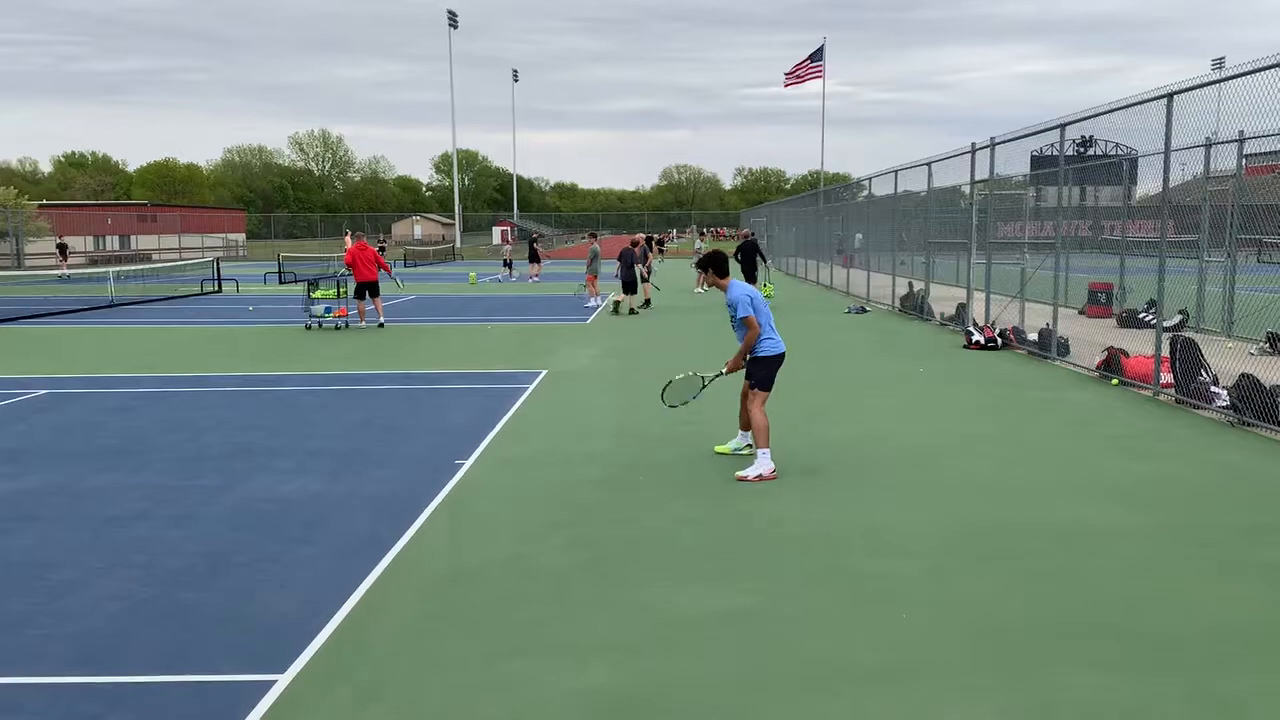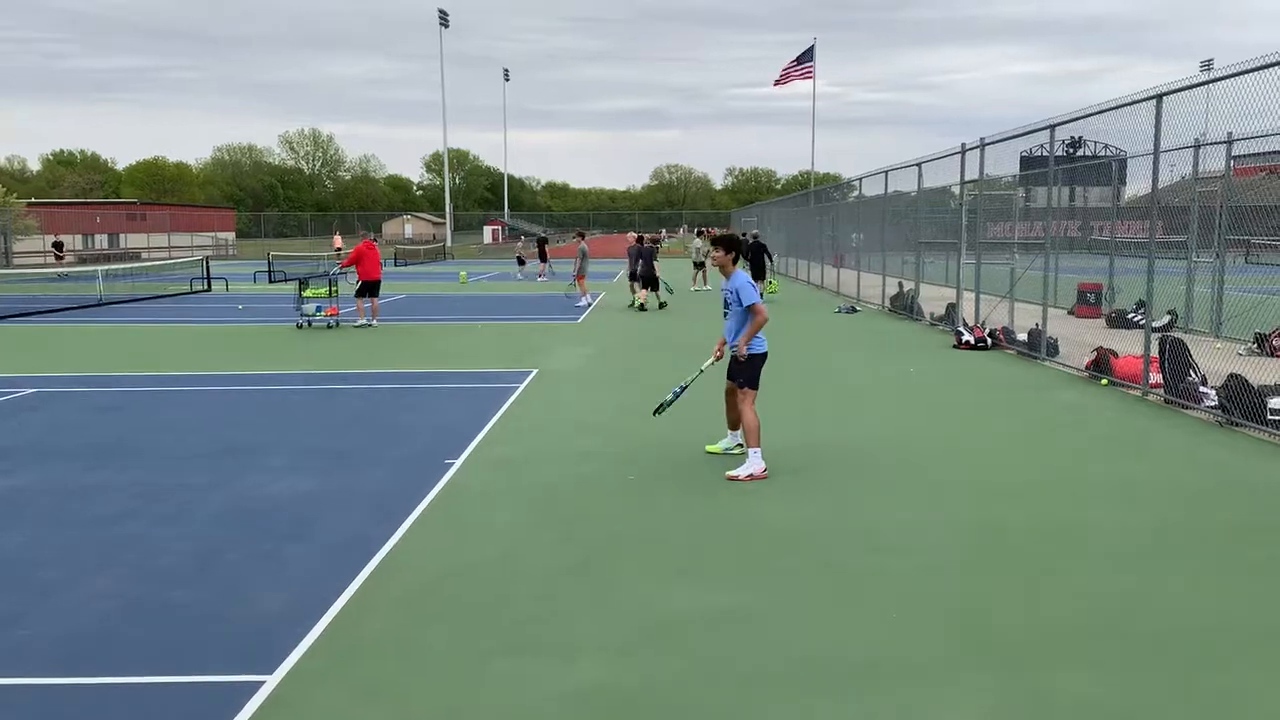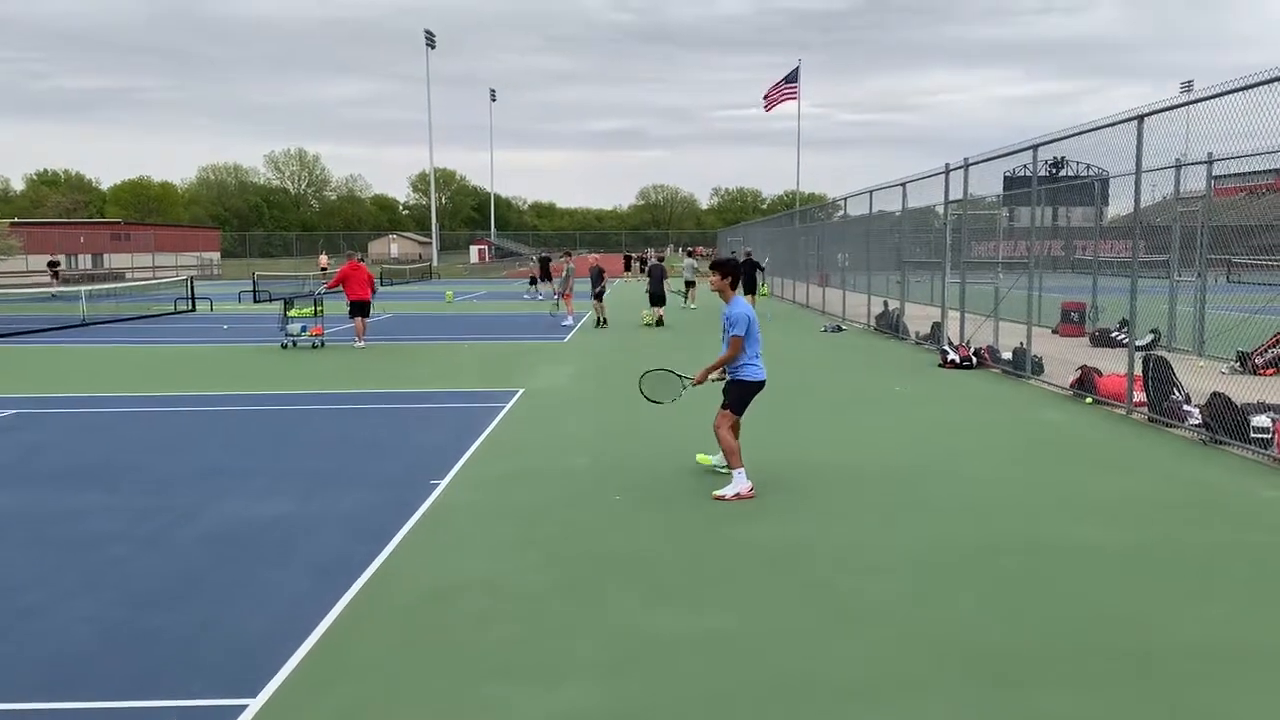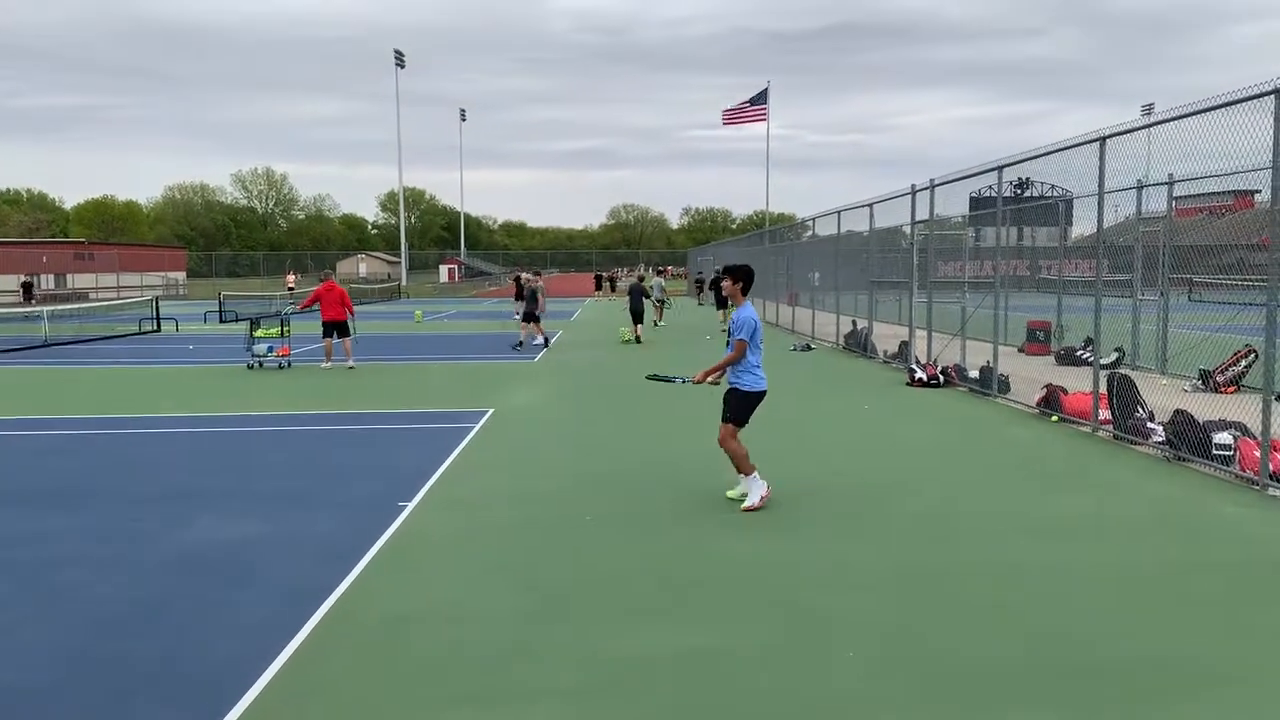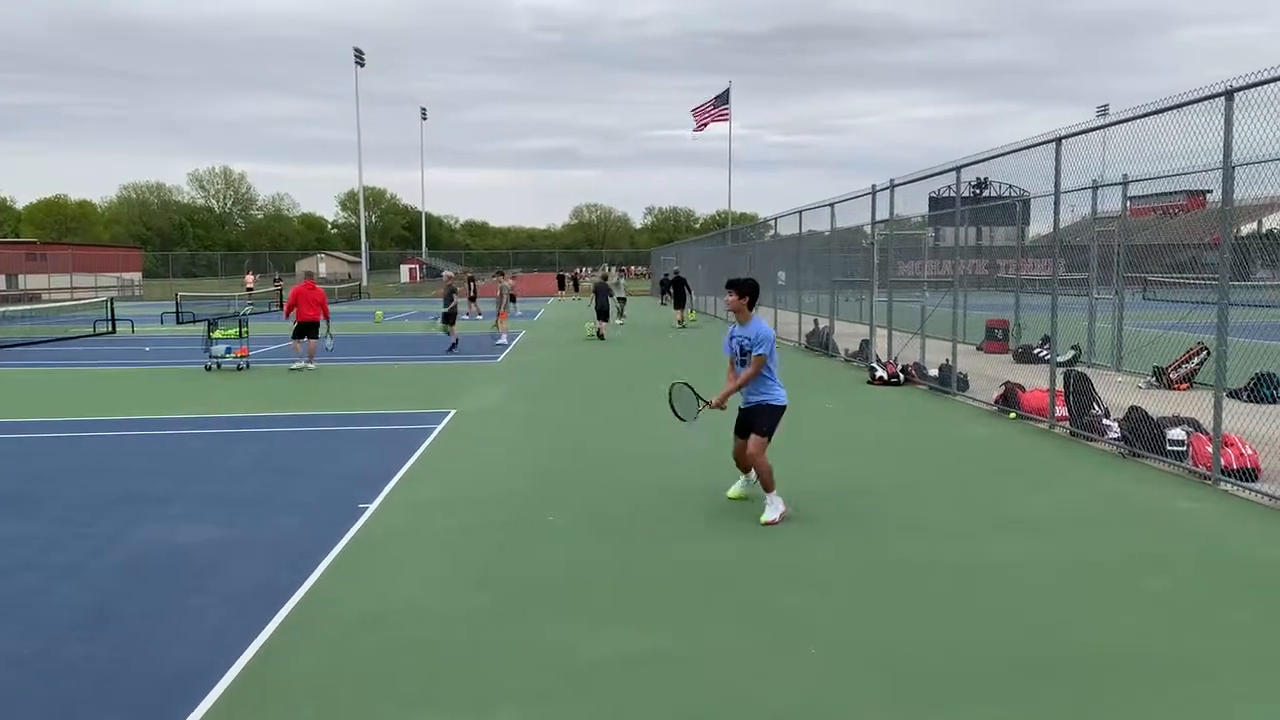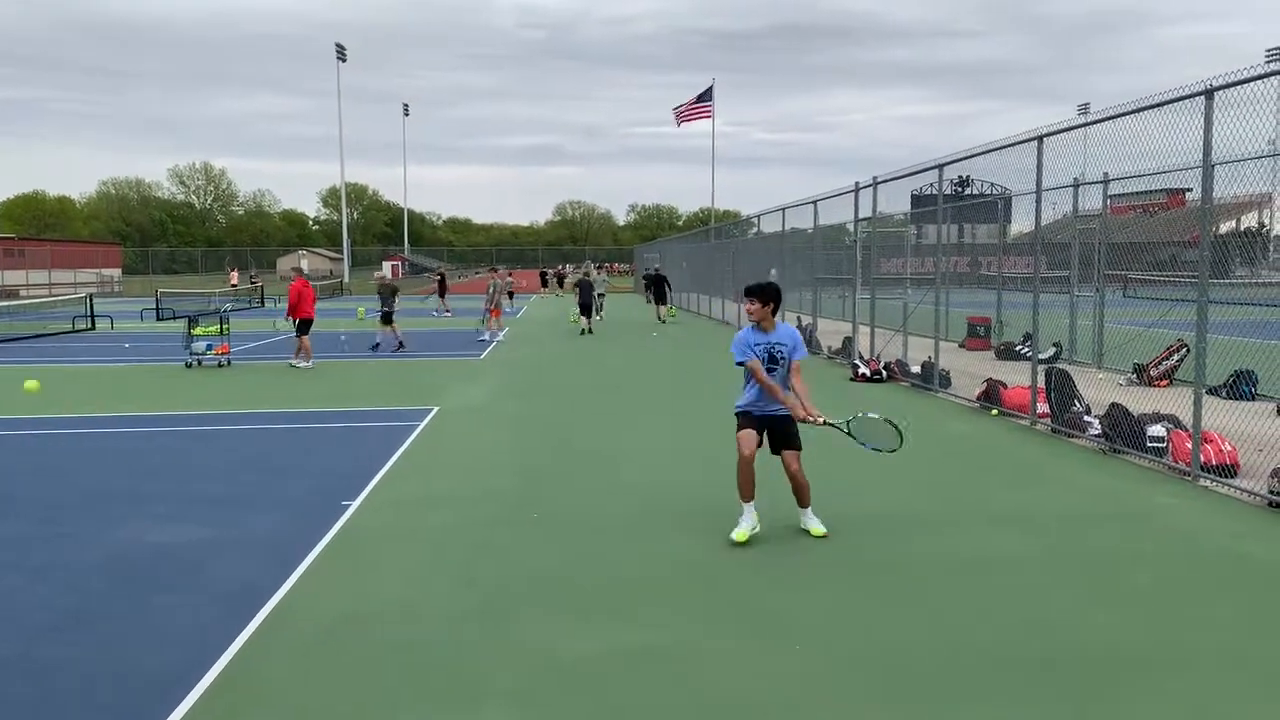
dt=0.7s
person 1, frame 1
left shoulder: (737, 294)
right shoulder: (735, 290)
left elbow: (754, 330)
left wrist: (738, 358)
right wrist: (740, 357)
left hip: (768, 352)
right hip: (762, 351)
left knee: (755, 405)
right knee: (746, 395)
left ankle: (765, 464)
right ankle: (744, 441)
person 1, frame 2
left shoulder: (742, 282)
right shoulder: (727, 281)
left elbow: (761, 316)
left wrist: (743, 342)
right wrist: (722, 342)
left hip: (750, 351)
right hip: (738, 350)
left knee: (745, 403)
right knee: (730, 393)
left ankle: (756, 464)
right ankle: (734, 440)
person 1, frame 3
left shoulder: (739, 311)
right shoulder: (729, 307)
left elbow: (733, 352)
left wrist: (706, 372)
right wrist: (722, 369)
left hip: (747, 376)
right hip: (739, 374)
left knee: (721, 424)
right knee: (729, 418)
left ankle: (742, 483)
right ankle: (724, 459)
person 1, frame 4
left shoulder: (746, 316)
right shoulder: (738, 313)
left elbow: (737, 355)
left wrist: (707, 373)
right wrist: (720, 373)
left hip: (748, 387)
right hip: (740, 385)
left knee: (726, 437)
right knee: (730, 436)
left ankle: (758, 486)
right ankle: (747, 485)
person 1, frame 5
left shoulder: (763, 331)
right shoulder: (732, 332)
left elbow: (753, 371)
right elbow: (733, 368)
left wrist: (724, 395)
right wrist: (725, 396)
left hip: (771, 401)
right hip: (749, 401)
left knee: (755, 452)
right knee: (739, 453)
left ankle: (774, 502)
right ankle: (748, 478)
person 1, frame 6
left shoulder: (791, 335)
right shoulder: (743, 339)
left elbow: (795, 376)
right elbow: (762, 379)
left wrist: (806, 408)
right wrist: (793, 406)
left hip: (782, 413)
right hip: (751, 409)
left knee: (794, 470)
right knee: (746, 454)
left ankle: (807, 516)
right ankle: (748, 515)
